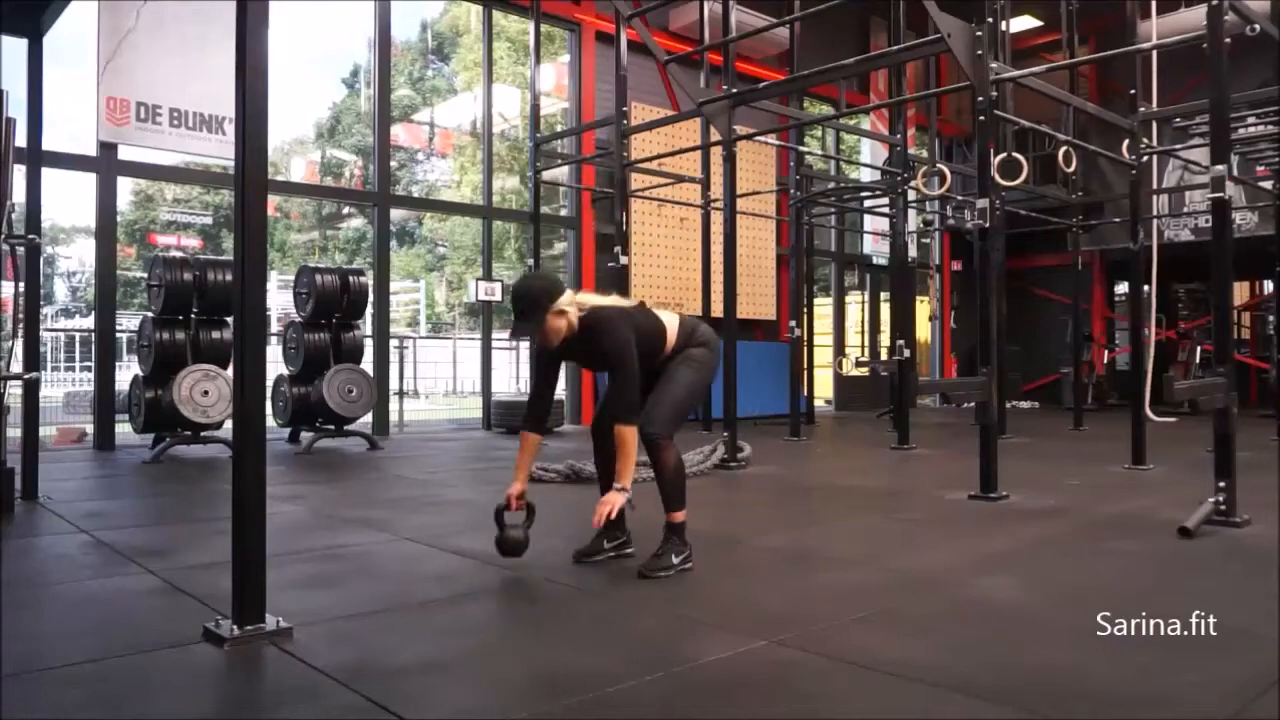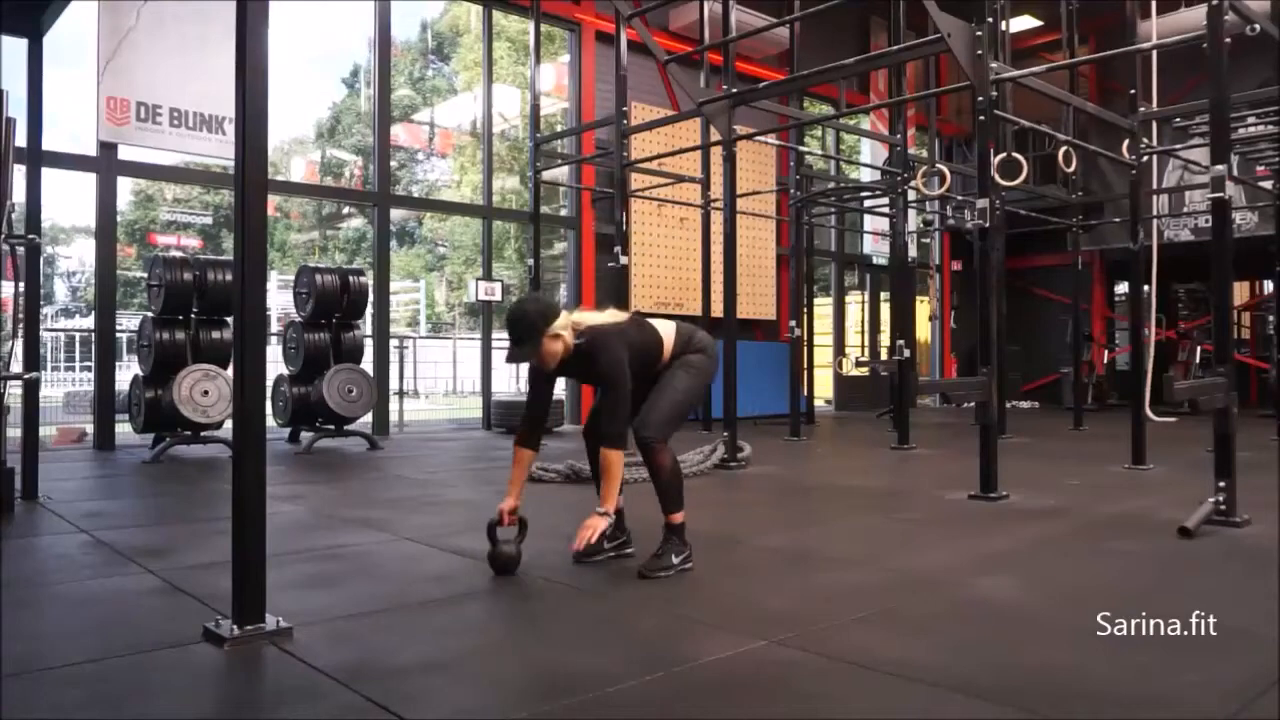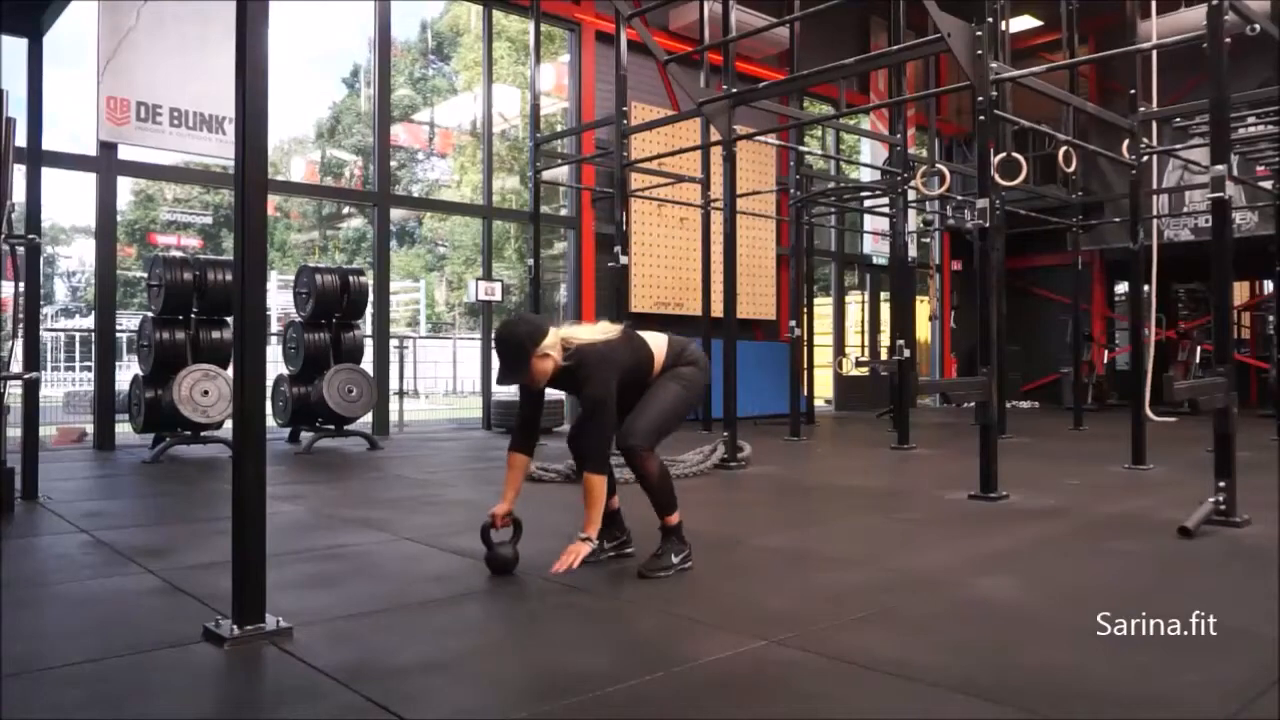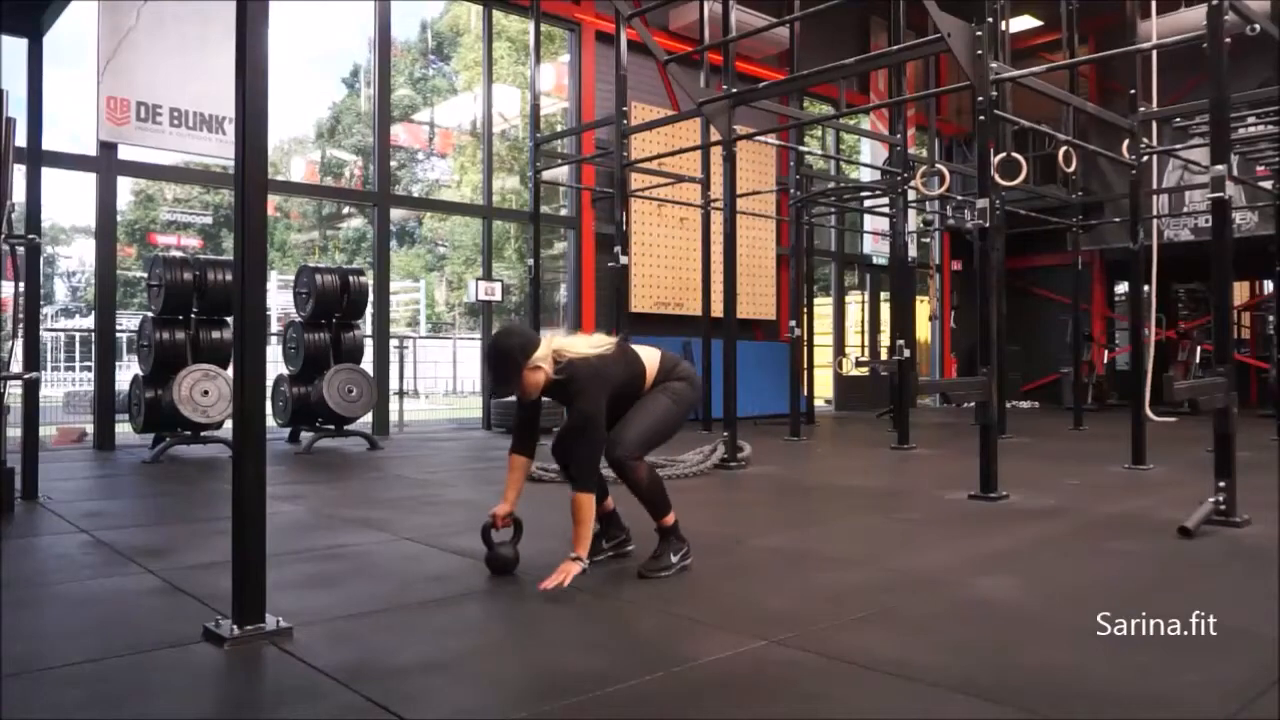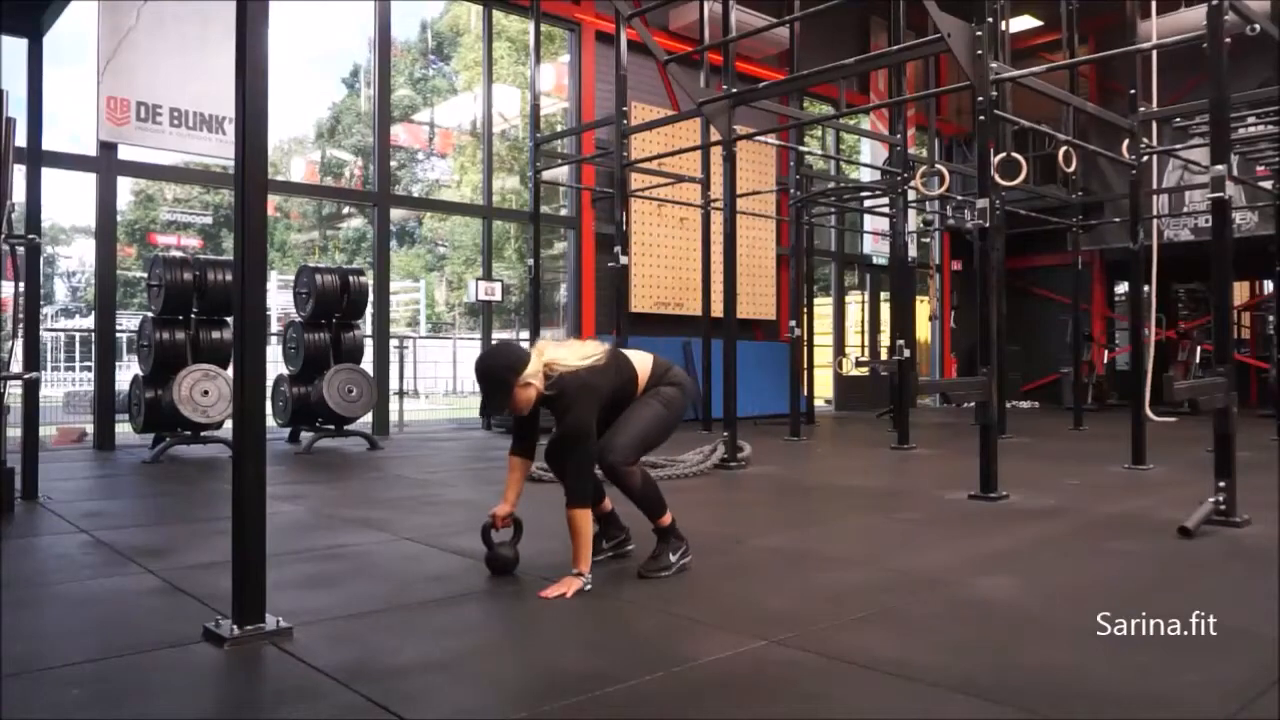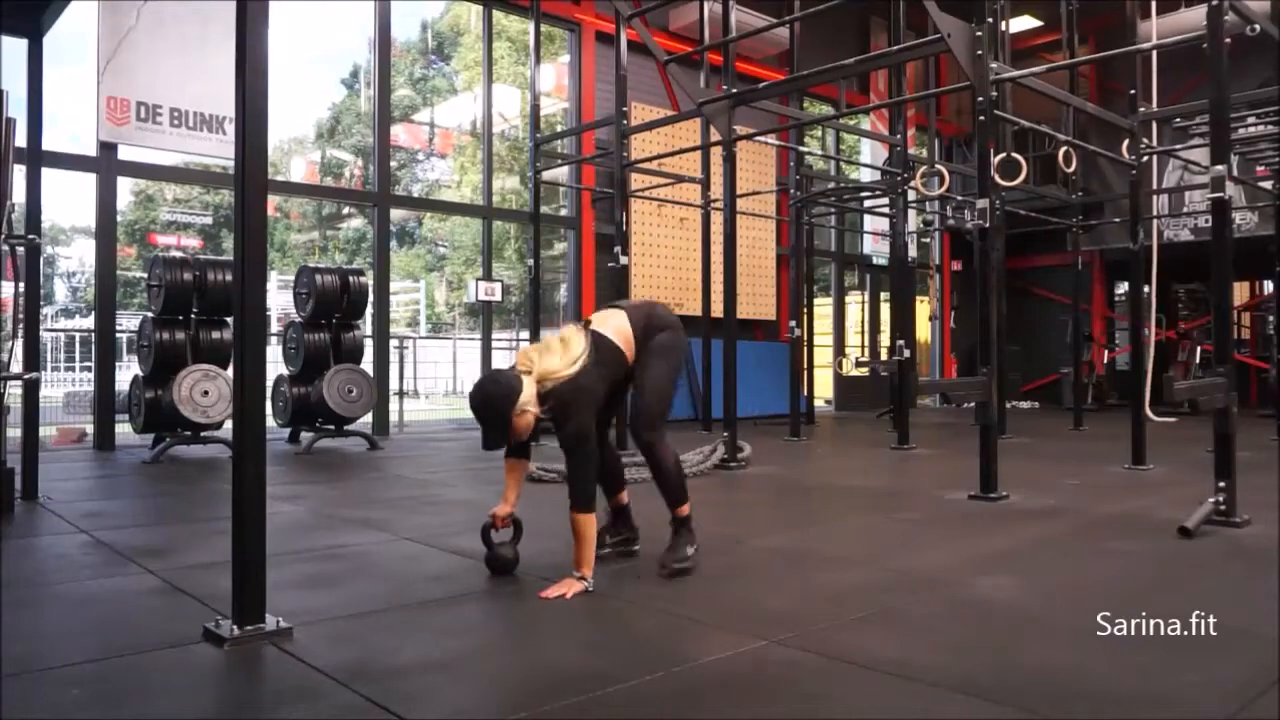
dt=0.1s
person 1, frame 1
left shoulder: (609, 328)
right shoulder: (552, 340)
left elbow: (625, 412)
right elbow: (537, 410)
left wrist: (621, 488)
right wrist: (519, 480)
left hip: (694, 349)
right hip: (652, 360)
left knee: (655, 428)
right knee: (602, 429)
left ankle: (678, 541)
right ankle: (616, 533)
person 1, frame 2
left shoulder: (603, 347)
right shoulder: (548, 355)
left elbow: (614, 431)
right elbow: (532, 425)
left wrist: (603, 511)
right wrist: (512, 496)
left hip: (691, 355)
right hip: (649, 367)
left knee: (649, 432)
right knee: (594, 433)
left ankle: (677, 543)
right ankle: (617, 533)
person 1, frame 3
left shoulder: (592, 365)
right shoulder: (541, 363)
left elbow: (597, 454)
right elbow: (523, 437)
left wrist: (587, 537)
right wrist: (507, 501)
left hip: (683, 367)
right hip: (641, 377)
left knee: (635, 440)
right knee: (579, 441)
left ankle: (676, 540)
right ankle: (615, 532)
person 1, frame 4
left shoulder: (584, 379)
right shoulder: (535, 372)
left elbow: (584, 470)
right elbow: (523, 442)
right wrist: (508, 502)
left hip: (675, 382)
right hip: (634, 388)
left knee: (622, 451)
right knee: (565, 449)
left ankle: (675, 542)
right ankle: (614, 532)
person 1, frame 5
left shoulder: (573, 400)
right shoulder: (530, 388)
left elbow: (578, 487)
right elbow: (522, 446)
right wrist: (508, 504)
left hip: (667, 386)
right hip: (627, 380)
left knee: (615, 456)
right knee: (558, 455)
left ankle: (674, 543)
right ankle: (614, 534)
person 1, frame 6
left shoulder: (570, 402)
right shoulder: (519, 384)
left elbow: (583, 484)
right elbow: (517, 446)
left wrist: (582, 576)
right wrist: (509, 502)
left hip: (656, 330)
right hip: (619, 330)
left knee: (646, 436)
right knee: (592, 441)
left ankle: (683, 532)
right ankle: (623, 529)
